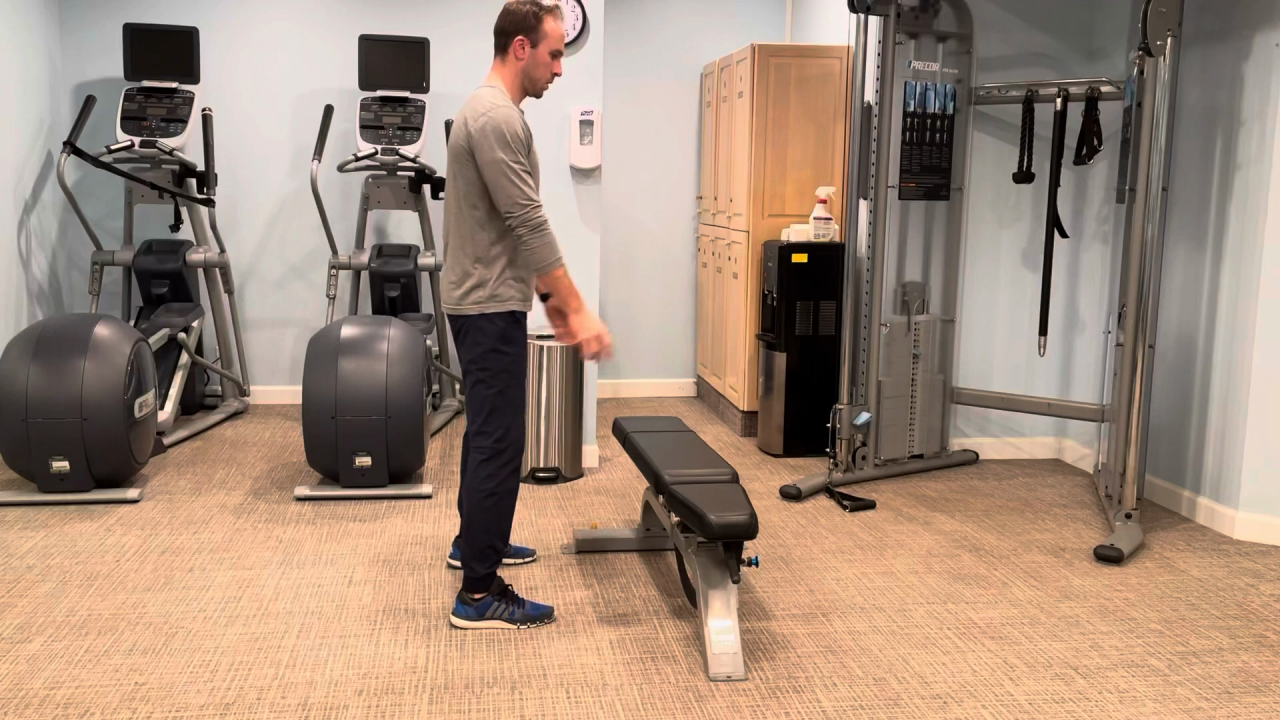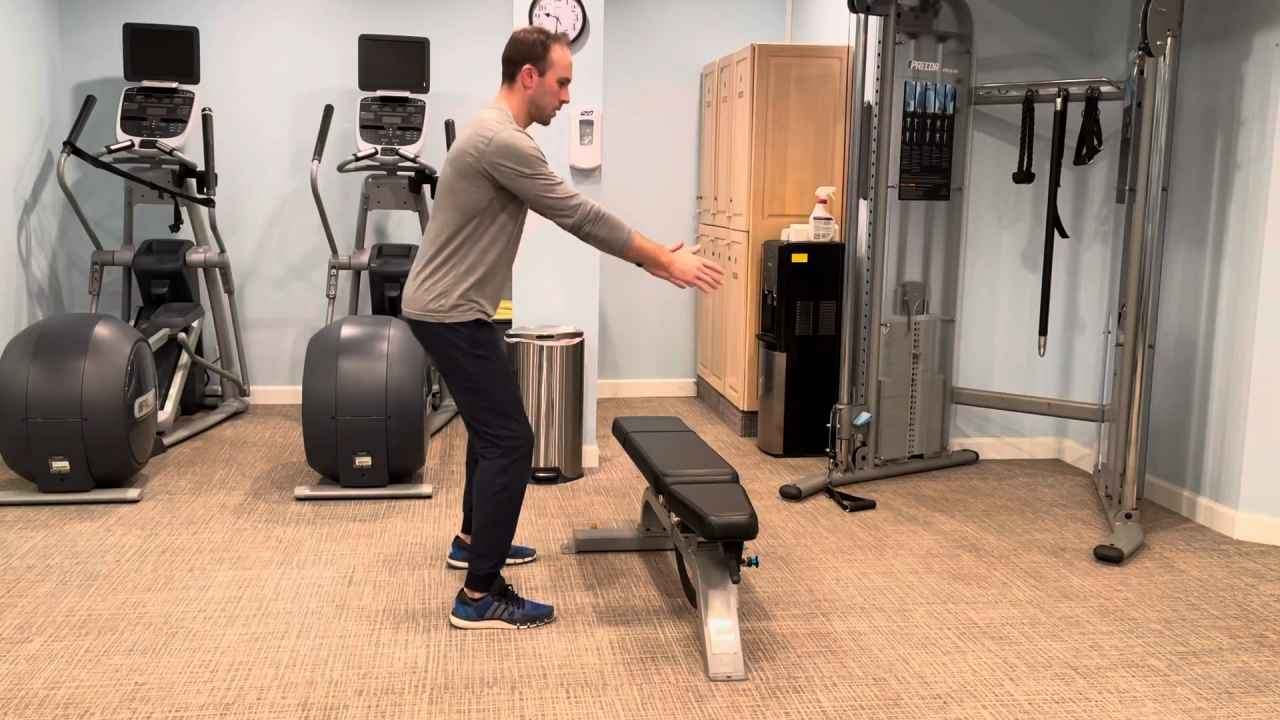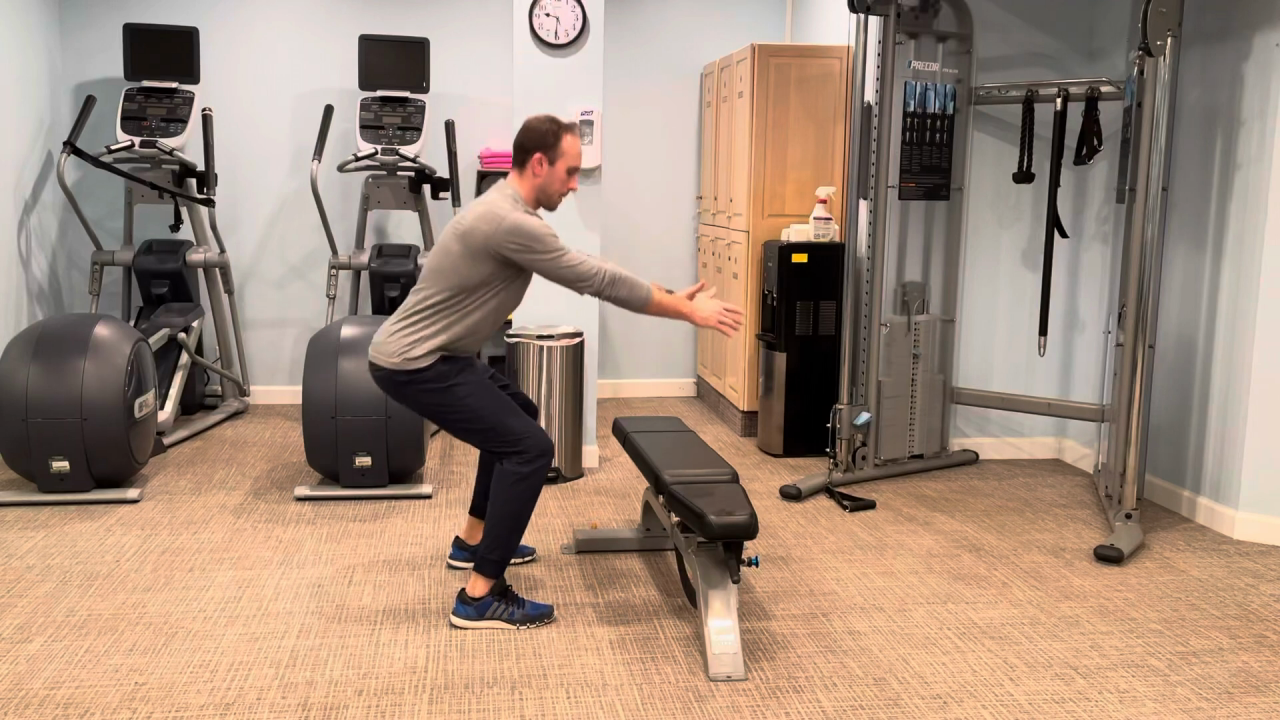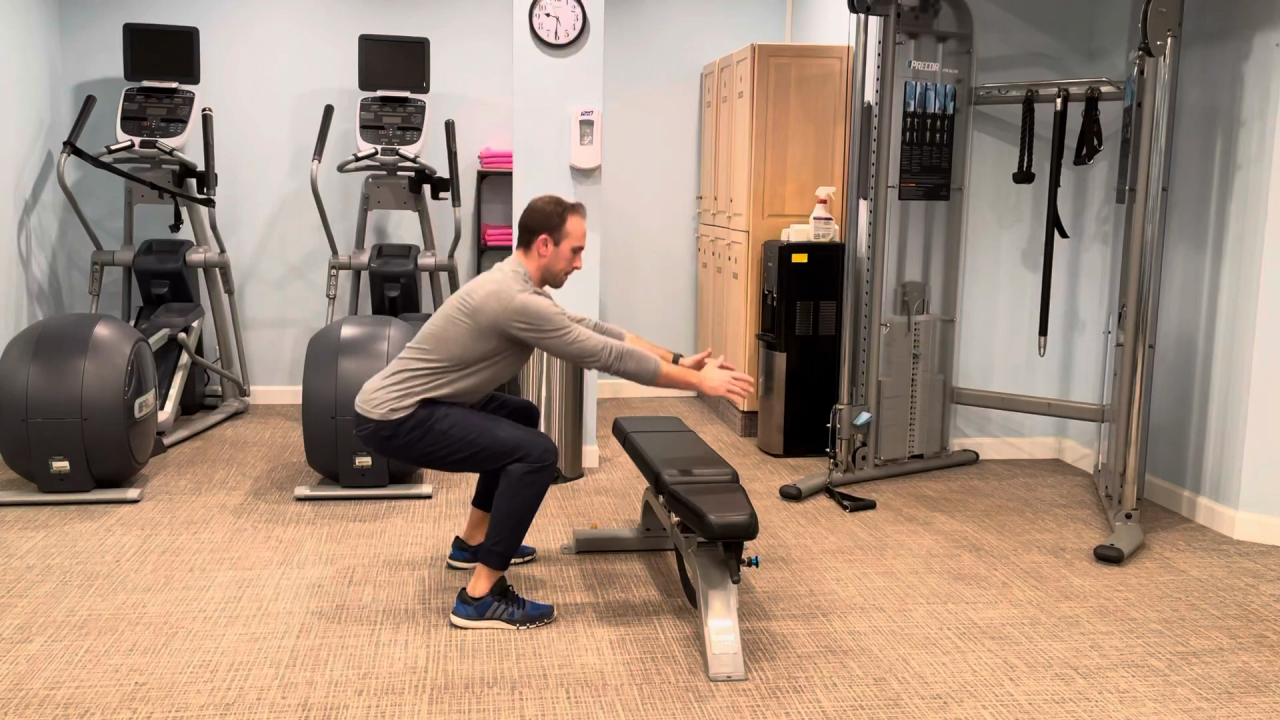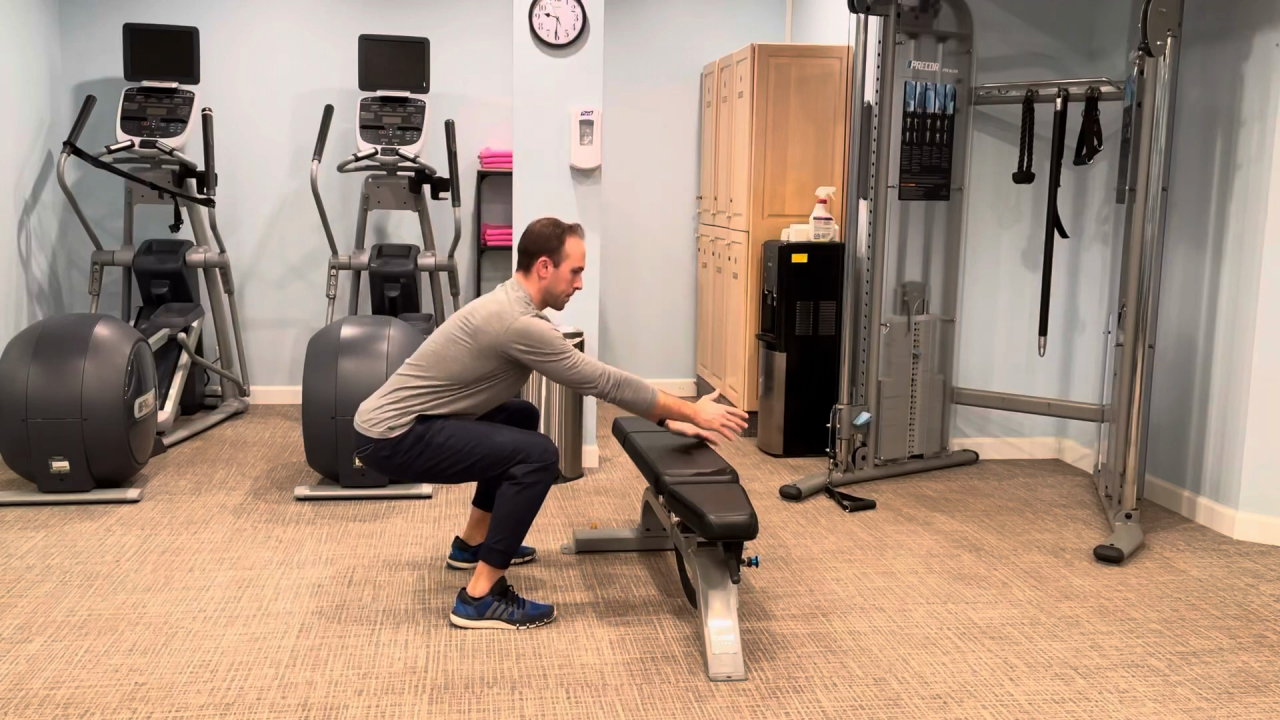
dt=0.4s
person 1, frame 1
left shoulder: (487, 110)
right shoulder: (497, 118)
right elbow: (528, 228)
left wrist: (551, 299)
right wrist: (577, 311)
left hip: (483, 300)
right hip: (490, 307)
left knee: (487, 430)
right knee: (499, 438)
left ankle: (473, 540)
right ankle: (479, 593)
person 1, frame 2
left shoulder: (497, 133)
right shoulder: (502, 140)
left elbow: (573, 215)
right elbow: (580, 216)
left wrist: (655, 255)
right wrist: (667, 262)
left hip: (451, 306)
right hip: (453, 313)
left knee: (493, 427)
right knee: (509, 439)
left ankle: (473, 539)
right ankle: (479, 596)
person 1, frame 3
left shoulder: (508, 212)
right shoulder: (510, 223)
left elbow: (588, 268)
right elbow: (597, 281)
left wrist: (670, 296)
right wrist: (688, 311)
left hip: (427, 351)
right hip: (412, 362)
left knee: (515, 418)
right knee: (529, 448)
left ankle: (473, 538)
right ankle: (480, 595)
person 1, frame 4
left shoulder: (516, 286)
right shoulder: (516, 302)
left elbow: (593, 330)
right elbow: (606, 356)
left wrist: (678, 359)
right wrist: (698, 382)
left hip: (406, 401)
right hip: (393, 418)
left knee: (520, 419)
right knee: (535, 453)
left ankle: (473, 541)
right ankle: (481, 596)
person 1, frame 5
left shoulder: (517, 308)
right shoulder: (517, 323)
left elbow: (591, 369)
right elbow: (604, 383)
left wrist: (669, 418)
right wrist: (693, 411)
left hip: (400, 421)
right hip: (390, 437)
left knee: (520, 418)
right knee: (536, 454)
left ankle: (473, 542)
right ankle: (480, 597)
